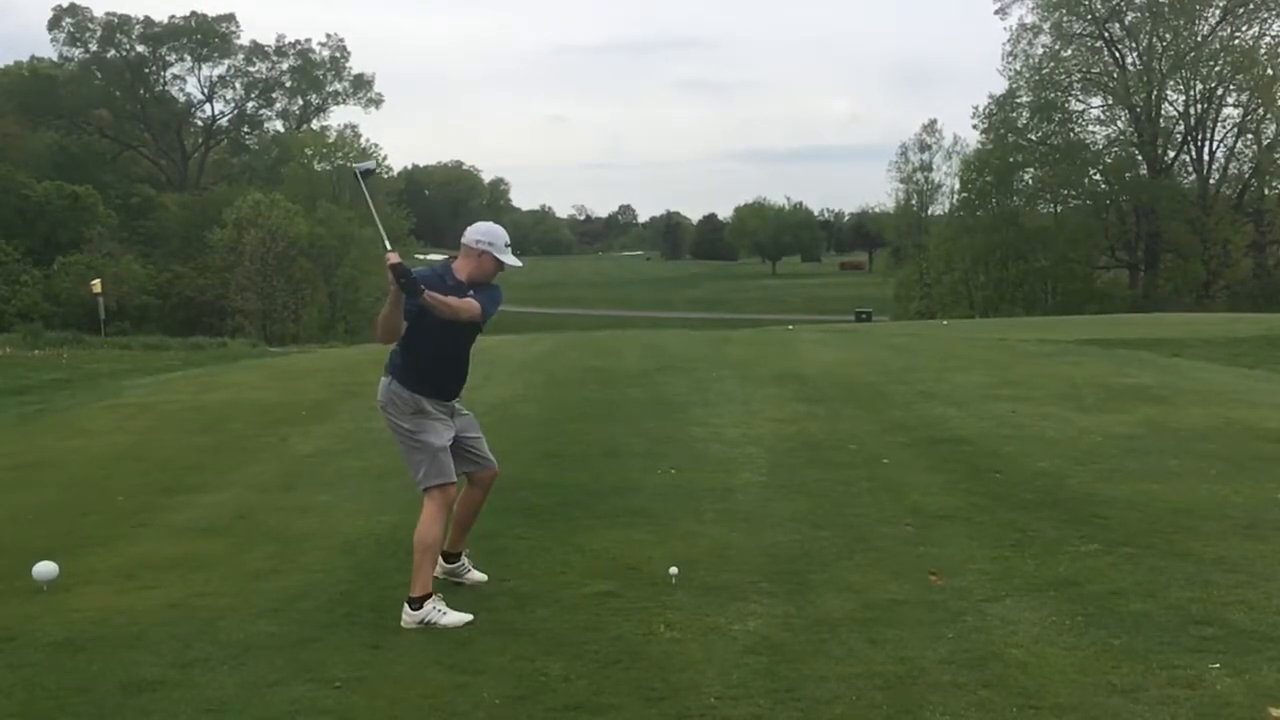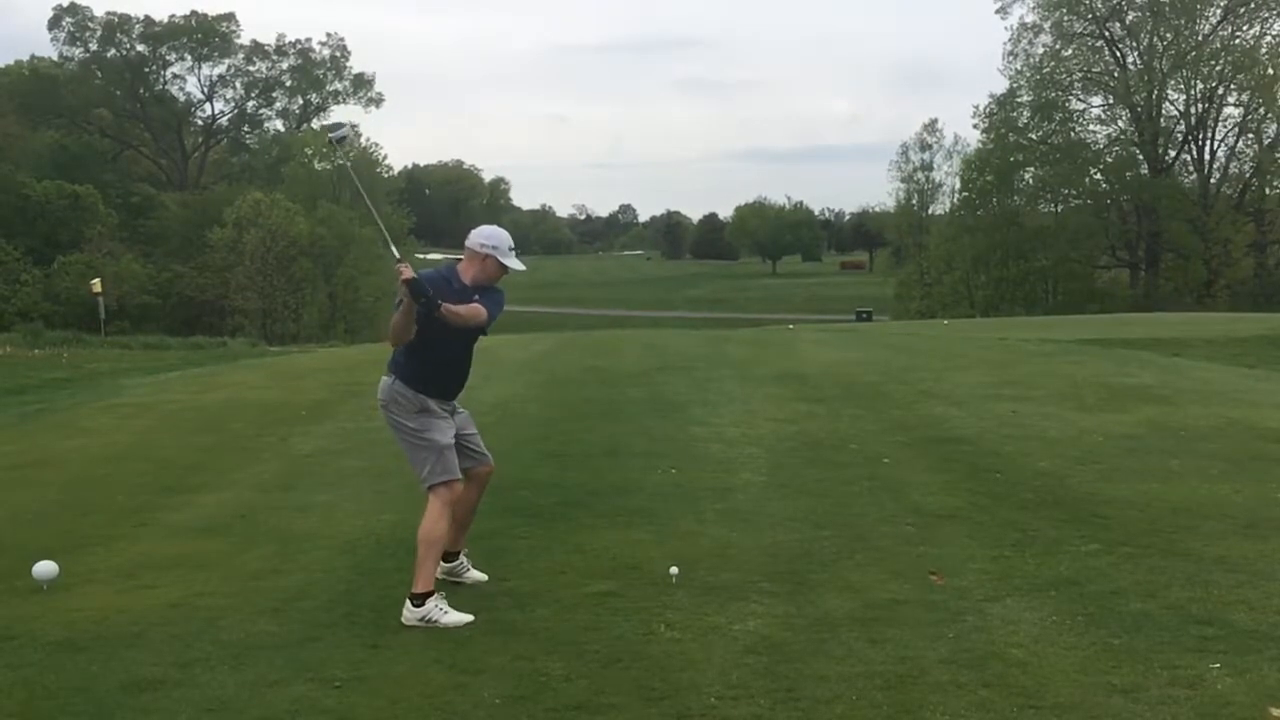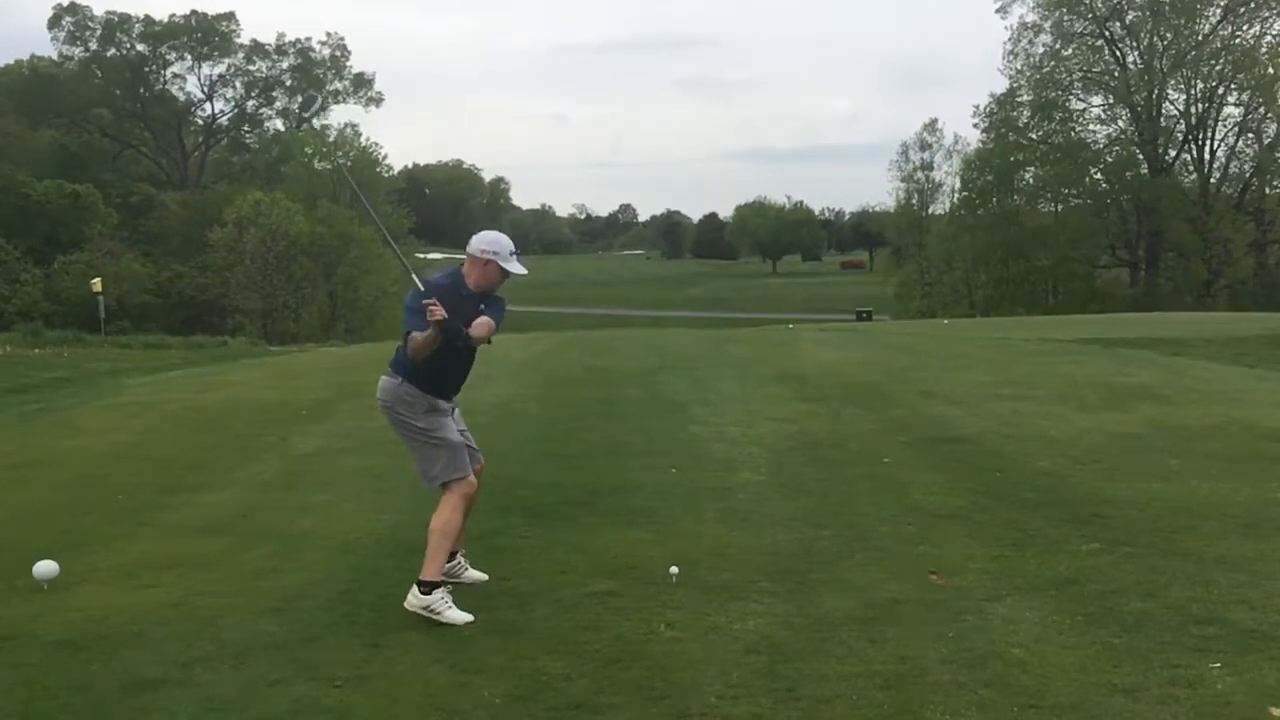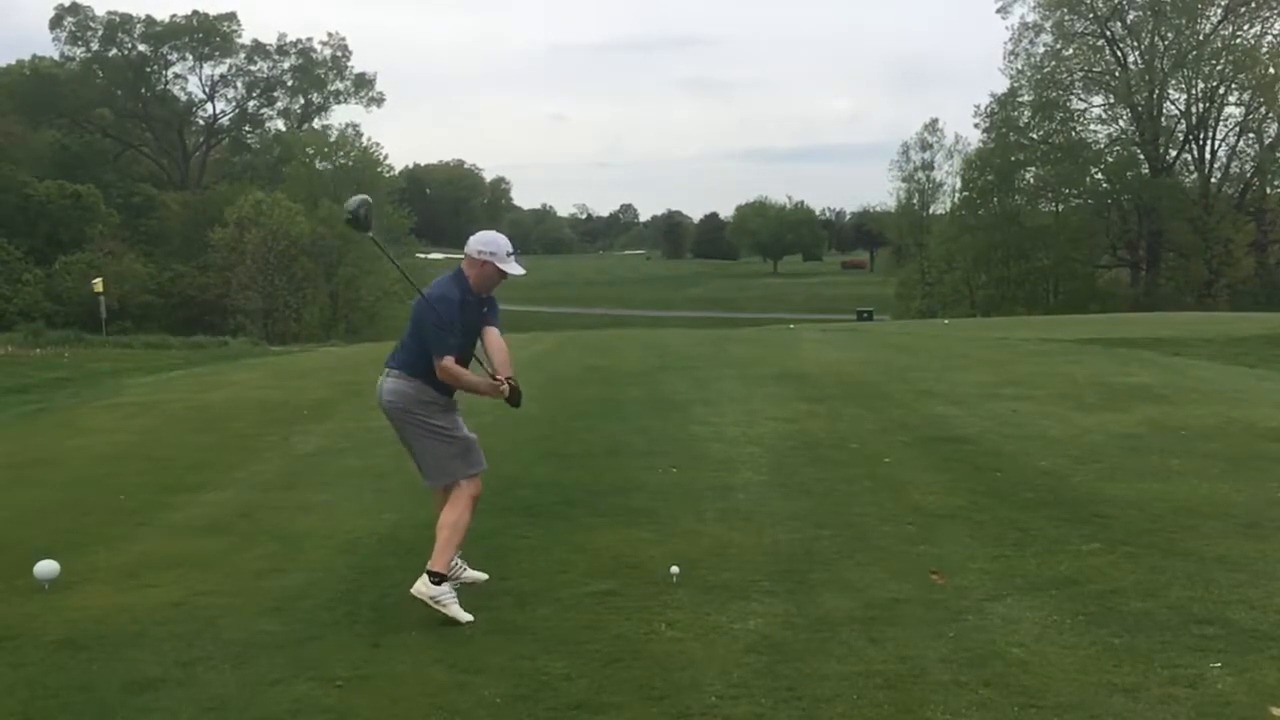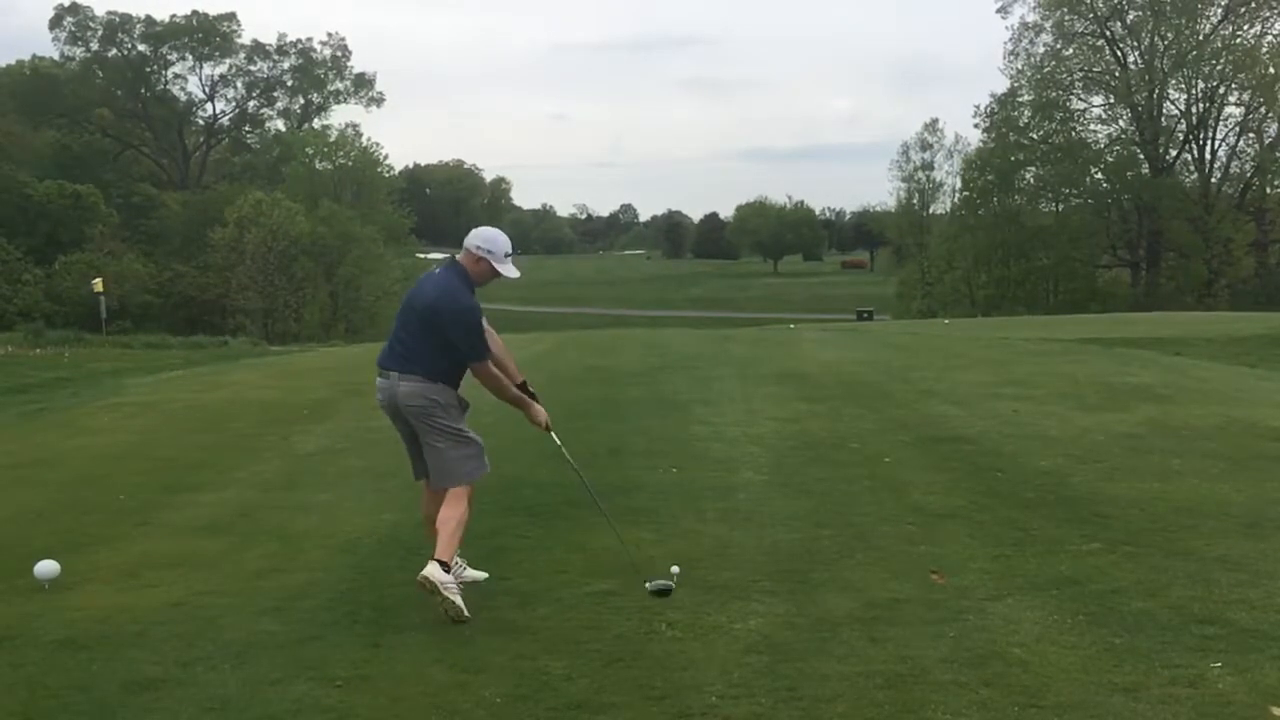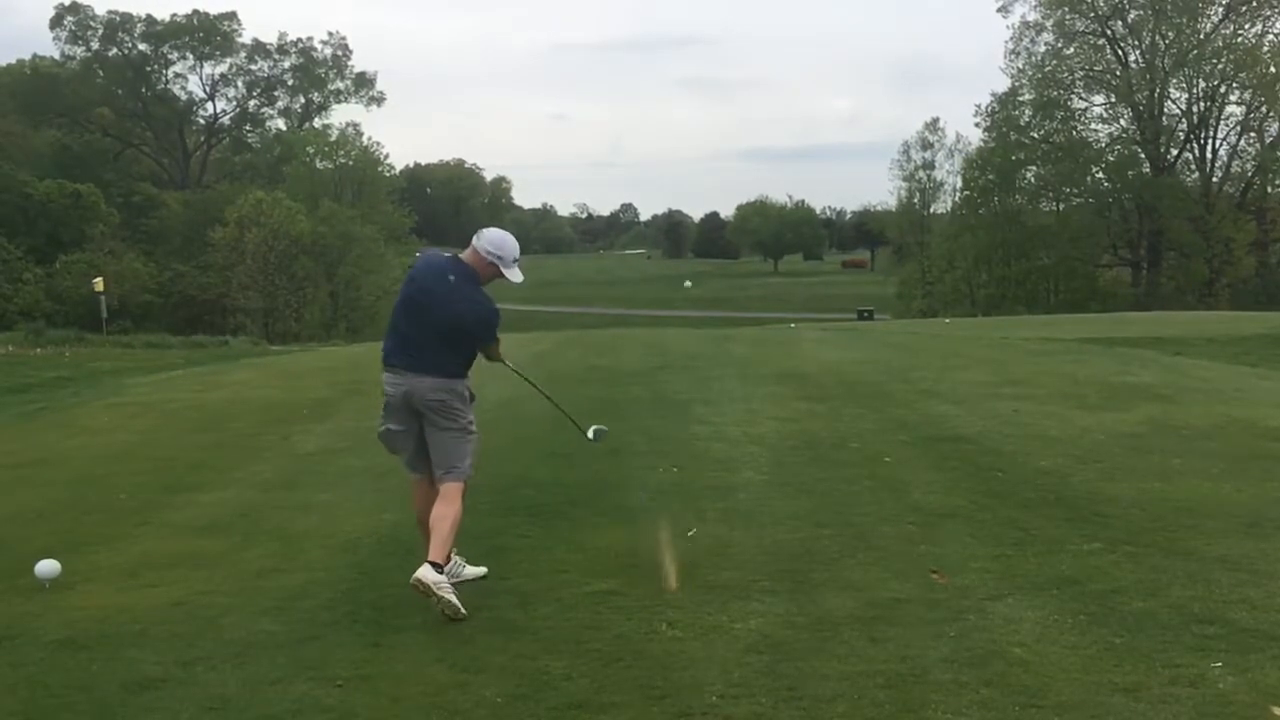
dt=0.5s
person 1, frame 1
left shoulder: (488, 293)
right shoulder: (422, 278)
left elbow: (463, 311)
right elbow: (386, 335)
left wrist: (420, 292)
right wrist: (398, 288)
left hip: (446, 399)
right hip: (409, 399)
left knee: (484, 473)
right knee: (441, 492)
left ankle: (451, 558)
right ankle: (419, 604)
person 1, frame 2
left shoulder: (491, 295)
right shoulder: (428, 282)
left elbow: (472, 317)
right elbow: (398, 339)
left wrist: (436, 306)
right wrist: (410, 300)
left hip: (443, 398)
right hip: (409, 397)
left knee: (480, 470)
right knee: (447, 489)
left ankle: (450, 558)
right ankle: (421, 601)
person 1, frame 3
left shoulder: (492, 302)
right shoulder: (432, 291)
left elbow: (482, 331)
right elbow: (415, 350)
left wrist: (461, 333)
right wrist: (436, 334)
left hip: (436, 397)
right hip: (409, 396)
left knee: (473, 467)
right knee: (461, 485)
left ankle: (448, 559)
right ankle: (427, 590)
person 1, frame 4
left shoulder: (484, 301)
right shoulder: (442, 299)
left elbow: (494, 340)
right elbow: (445, 369)
left wrist: (505, 377)
right wrist: (487, 388)
left hip: (406, 391)
right hip: (417, 394)
left knee: (450, 476)
right knee: (467, 484)
left ankle: (446, 561)
right ankle: (435, 580)
person 1, frame 5
left shoulder: (442, 276)
right shoulder: (458, 303)
left elbow: (488, 336)
right elbow: (484, 372)
left wrist: (522, 384)
right wrist: (528, 407)
left hip: (390, 385)
right hip: (426, 392)
left knee: (432, 477)
right knee: (458, 485)
left ankle: (446, 559)
right ankle: (440, 567)
person 1, frame 6
left shoulder: (425, 264)
right shoulder: (480, 307)
right elbow: (491, 351)
right wrist: (500, 354)
left hip: (396, 380)
right hip: (442, 389)
left knee: (422, 474)
right knee: (452, 481)
left ankle: (441, 559)
right ankle: (434, 569)
